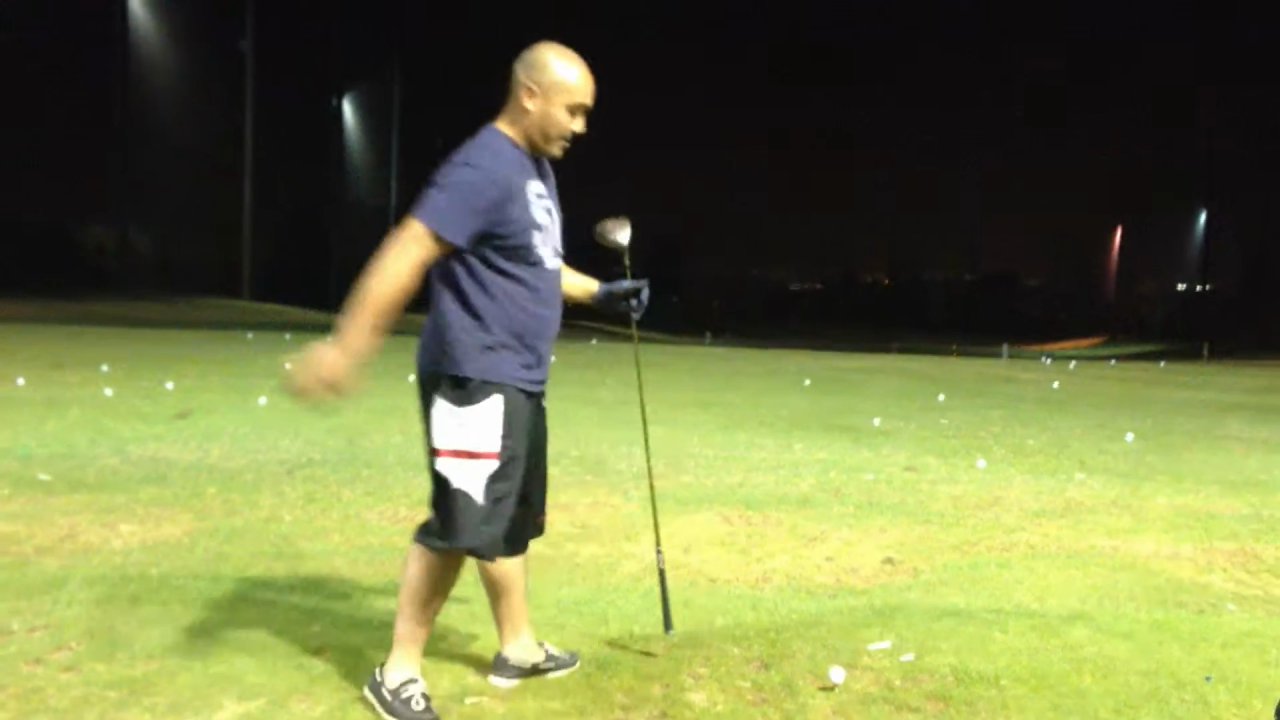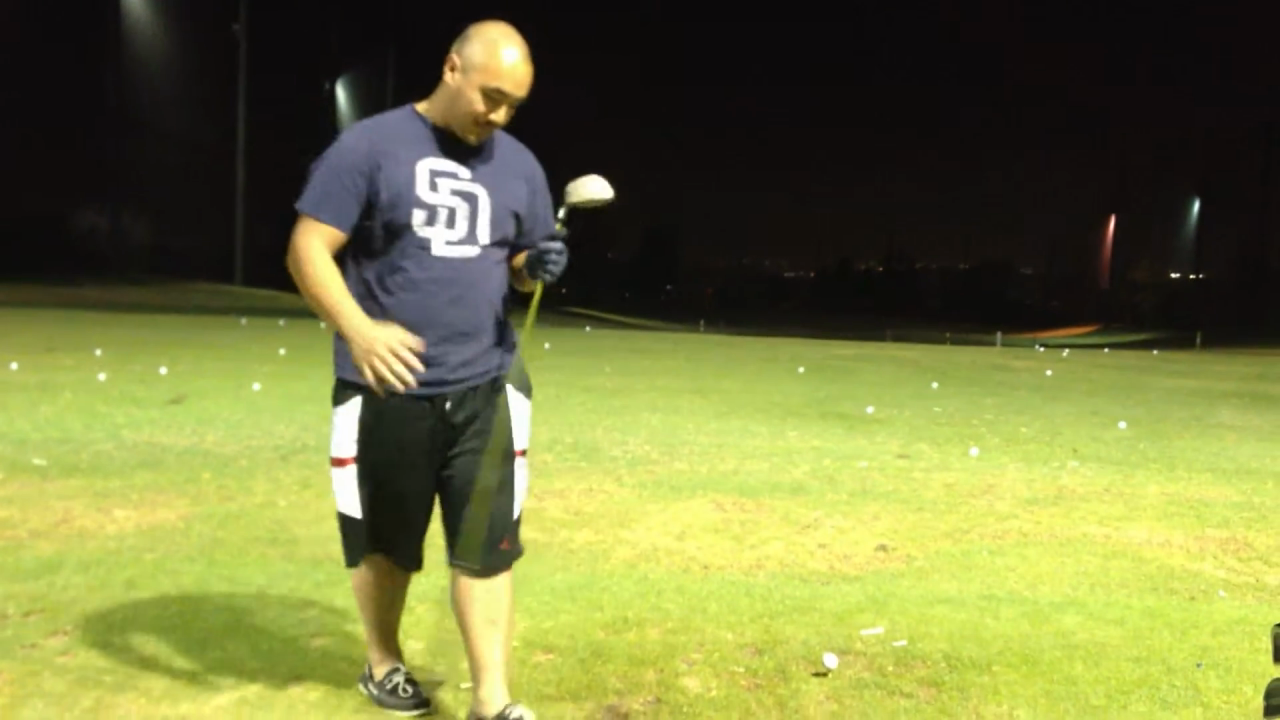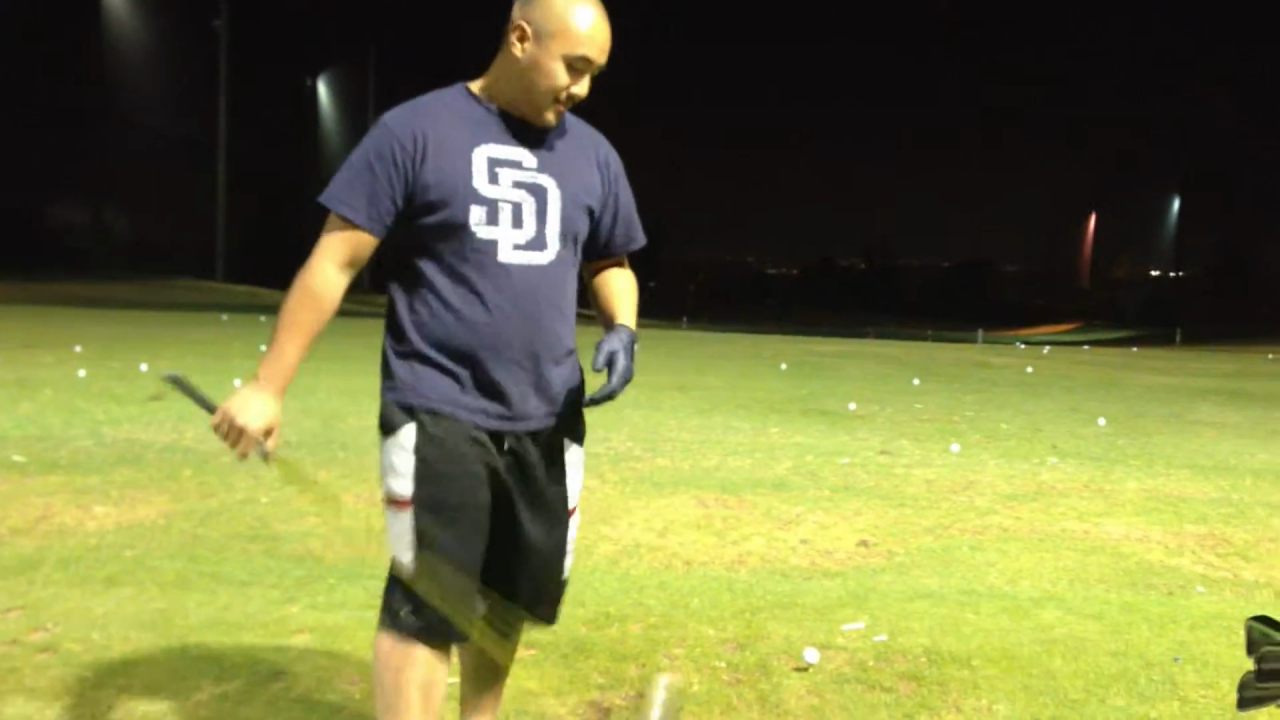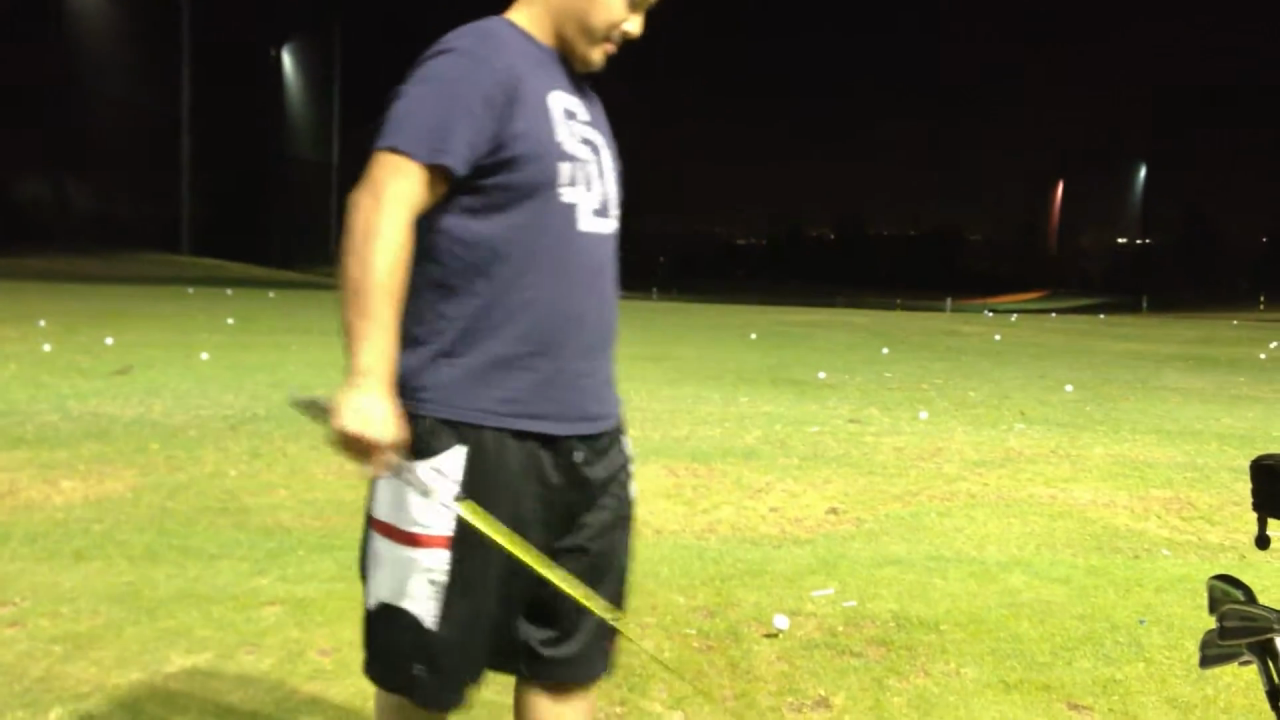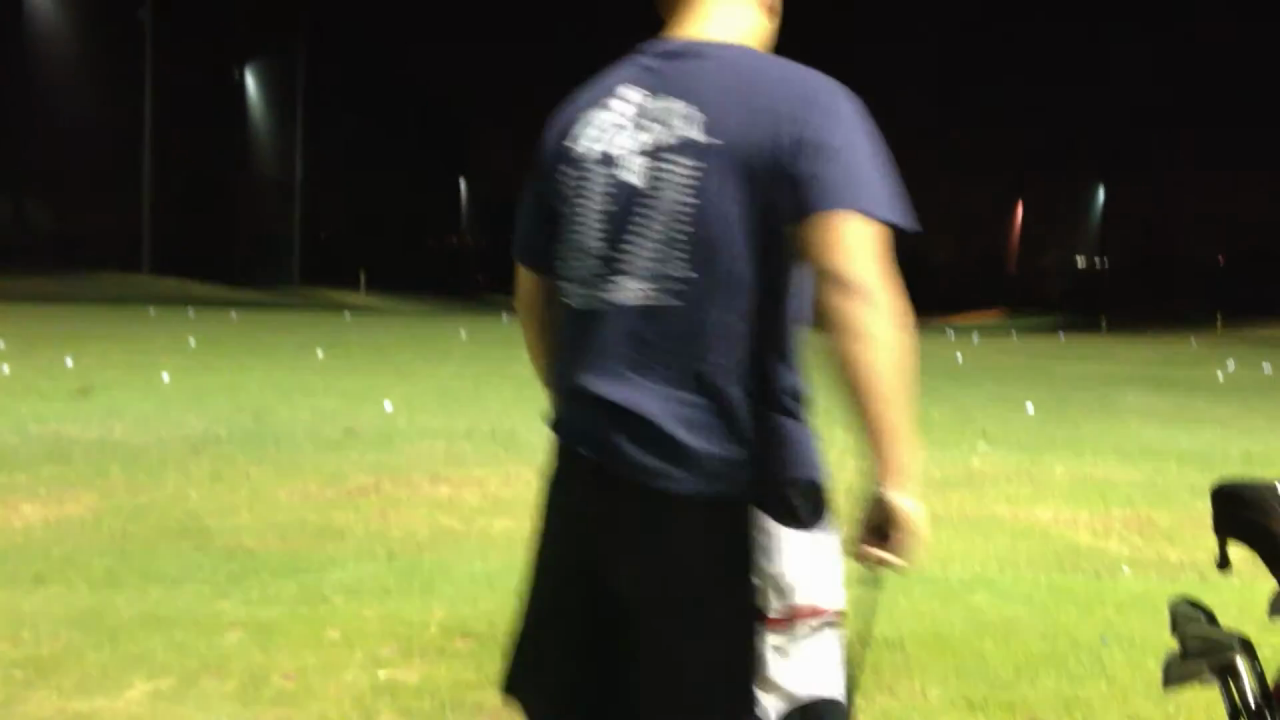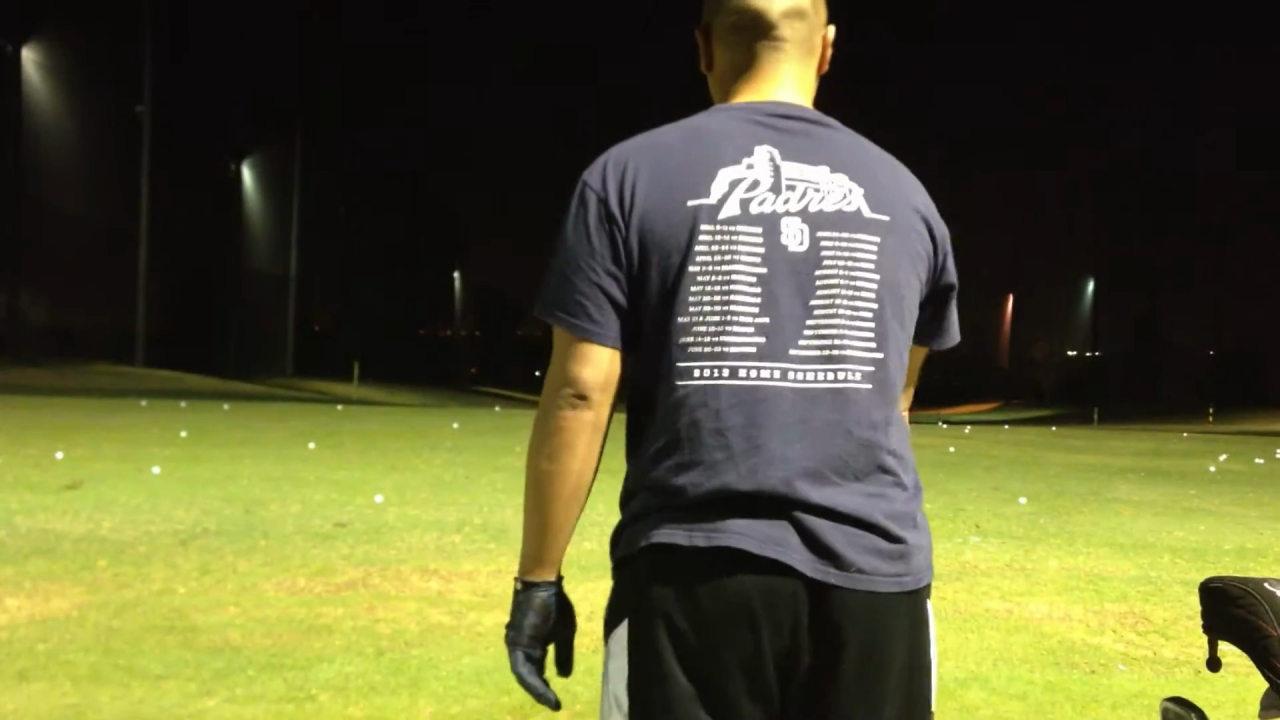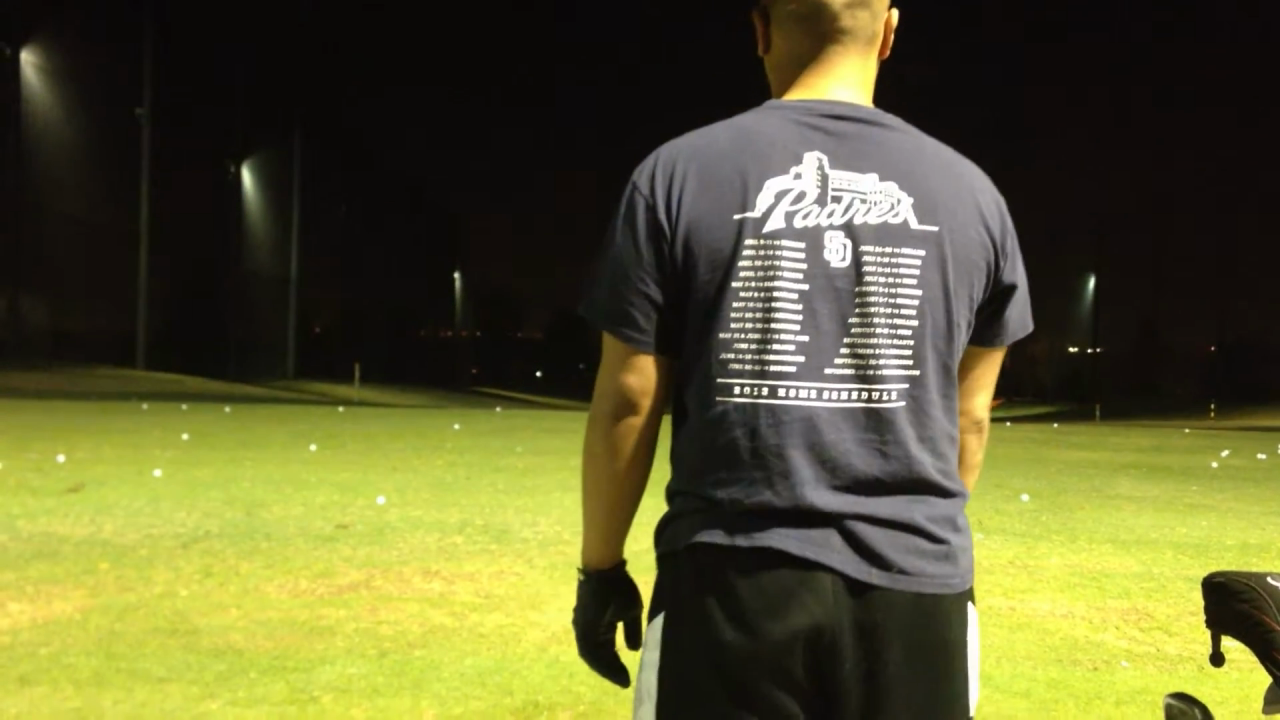
dt=0.7s
person 1, frame 1
left shoulder: (536, 169)
right shoulder: (485, 169)
right elbow: (403, 254)
left wrist: (600, 293)
right wrist: (347, 346)
left hip: (517, 381)
right hip: (477, 381)
left knee: (508, 518)
right knee: (461, 521)
left ankle: (519, 646)
person 1, frame 2
left shoulder: (519, 167)
right shoulder: (368, 147)
left elbow: (525, 265)
right elbow: (309, 250)
left wrist: (538, 266)
right wrist: (362, 330)
left hip: (485, 383)
right hip: (386, 388)
left knee: (486, 543)
right knee: (382, 538)
right ankle: (383, 663)
person 1, frame 3
left shoulder: (592, 155)
right shoulder: (416, 132)
left elbow: (610, 263)
right elbow: (334, 261)
left wrist: (622, 330)
right wrist: (268, 385)
left hip: (544, 420)
right hip: (437, 412)
left knee: (504, 597)
right knee: (426, 605)
person 1, frame 4
left shoulder: (582, 103)
right shoulder: (479, 66)
right elbow: (382, 206)
left wrist: (595, 406)
right wrist: (370, 383)
left hip: (588, 434)
right hip: (470, 430)
left knee: (567, 660)
right knee: (425, 660)
person 1, frame 5
left shoulder: (581, 110)
right shoulder: (805, 104)
left elbow: (534, 298)
right elbow: (858, 286)
right wrist: (897, 476)
left hip: (593, 465)
right hip: (733, 483)
person 1, frame 6
left shoulder: (627, 176)
right shoulder: (904, 195)
left elbow: (580, 395)
left wrist: (538, 578)
left hip: (690, 575)
right hip: (874, 577)
person 1, frame 7
left shoulder: (678, 175)
right shoulder: (969, 192)
left elbow: (627, 402)
right elbow: (968, 419)
left wrist: (600, 569)
left hip: (730, 585)
right hip: (913, 590)
